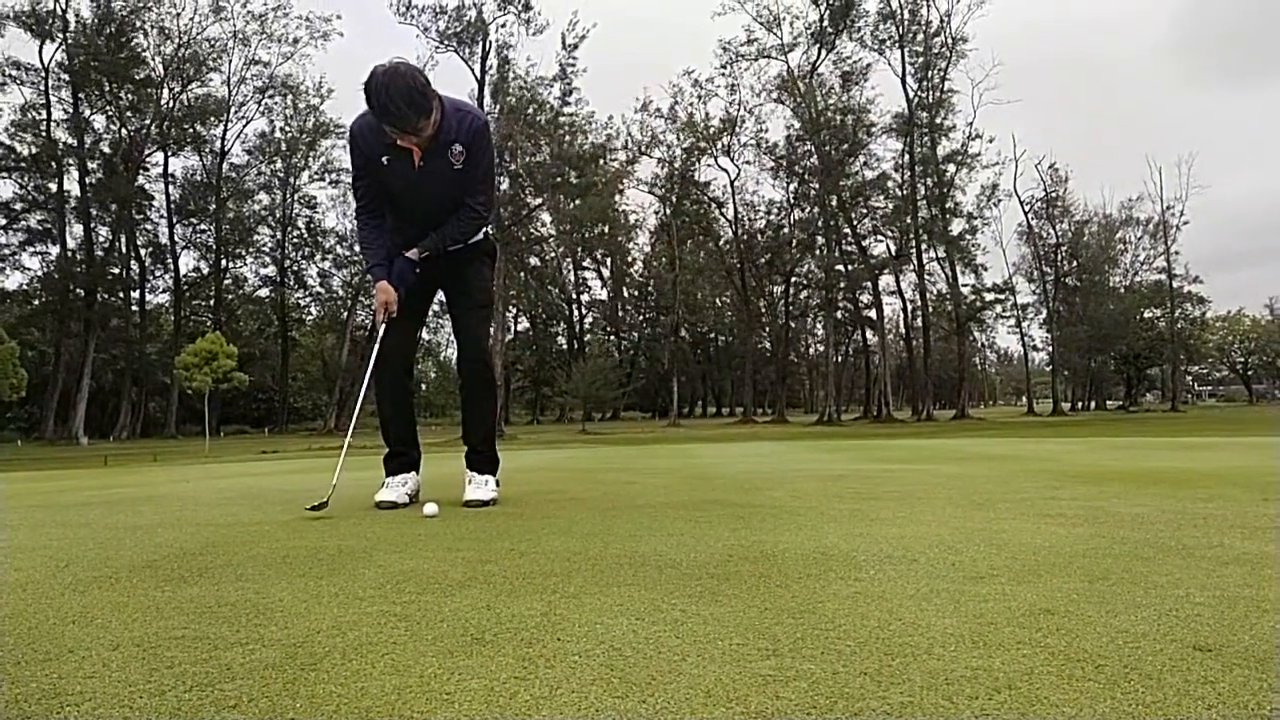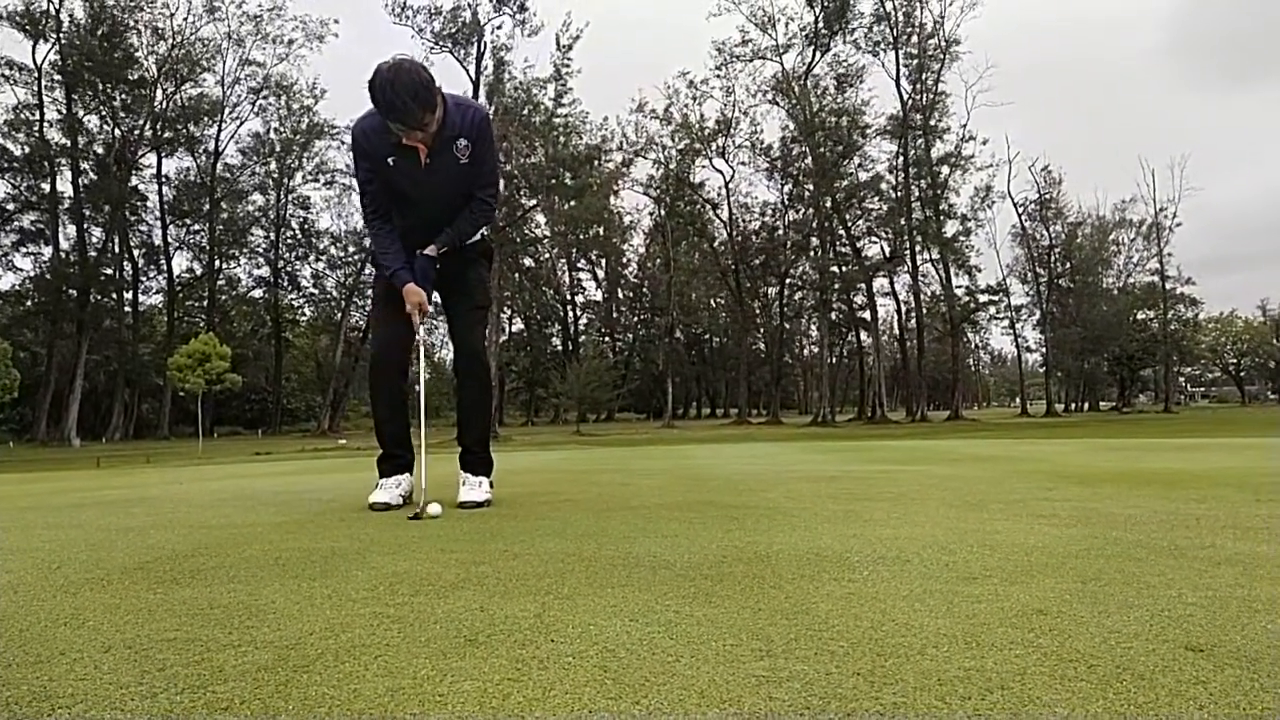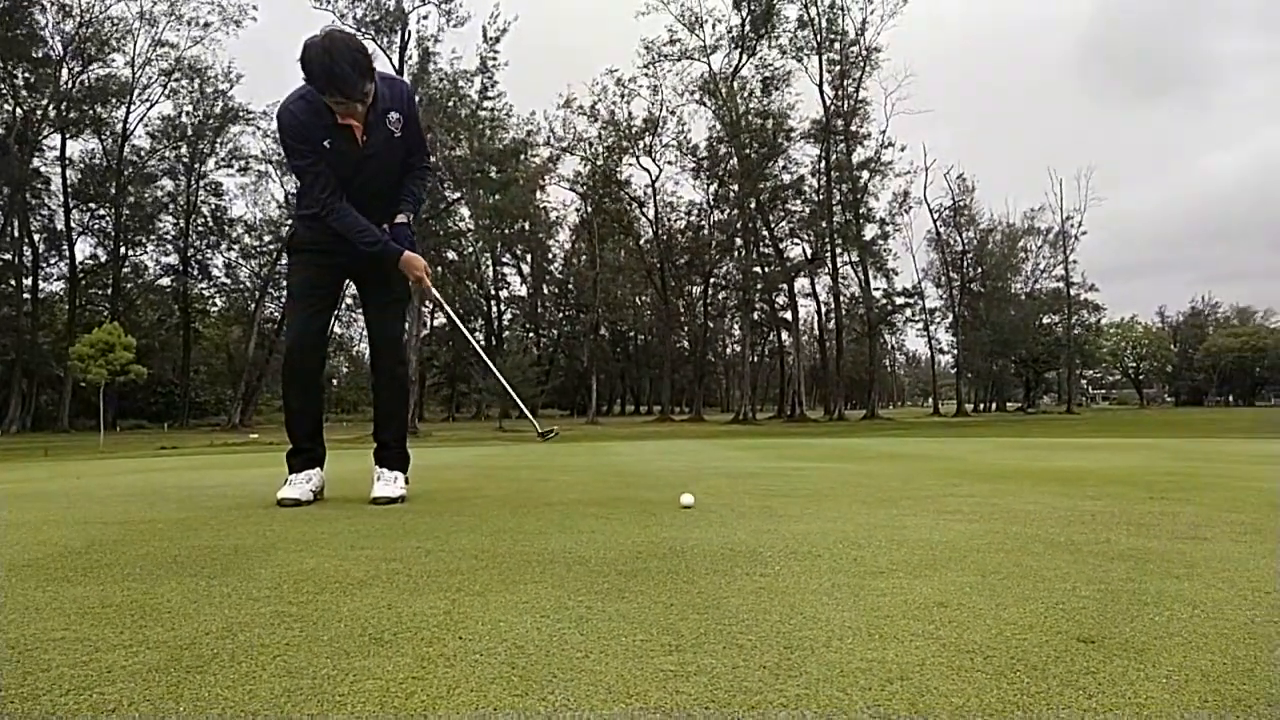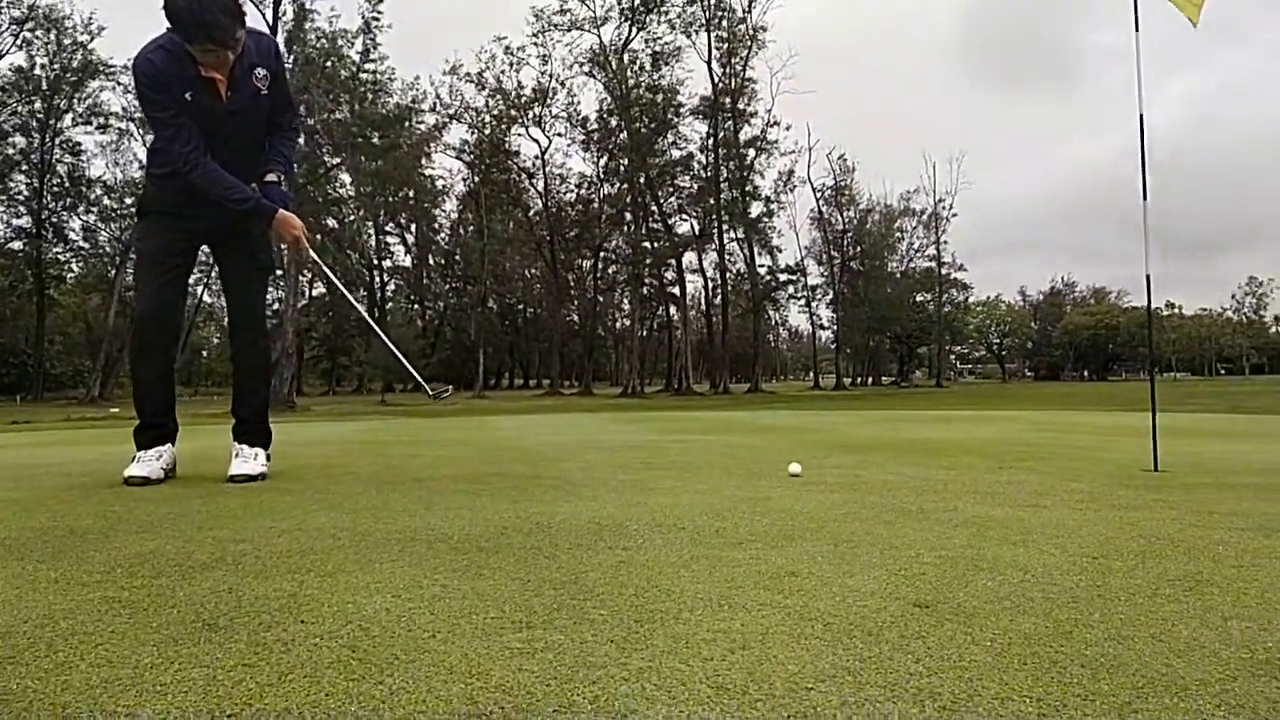
dt=0.5s
person 1, frame 1
left shoulder: (471, 125)
right shoulder: (364, 134)
left elbow: (478, 209)
right elbow: (368, 213)
left wrist: (419, 254)
right wrist: (380, 276)
left hip: (464, 252)
right hip: (400, 256)
left knee: (475, 352)
right knee: (391, 355)
left ankle: (482, 469)
right ankle: (402, 469)
person 1, frame 2
left shoulder: (473, 120)
right shoulder: (367, 134)
left elbow: (486, 199)
right elbow: (377, 217)
left wrist: (436, 251)
right wrist: (402, 279)
left hip: (462, 251)
right hip: (401, 255)
left knee: (471, 353)
right knee: (385, 356)
left ankle: (476, 470)
right ankle: (396, 470)
person 1, frame 3
left shoulder: (398, 94)
right shoulder: (295, 116)
left elbow: (418, 164)
right elbow: (328, 204)
left wrist: (402, 222)
right wrist: (396, 255)
left hip: (386, 238)
right hip: (319, 242)
left knee: (389, 349)
right knee: (302, 348)
left ankle: (391, 466)
right ankle: (306, 466)
person 1, frame 4
left shoulder: (264, 49)
right shoulder: (153, 66)
left elbow: (285, 123)
right elbow: (191, 160)
left wrist: (273, 181)
right wrist: (269, 214)
left hip: (247, 201)
right hip: (173, 203)
left knee: (249, 318)
right knee: (153, 317)
left ankle: (251, 441)
right ankle: (156, 442)
